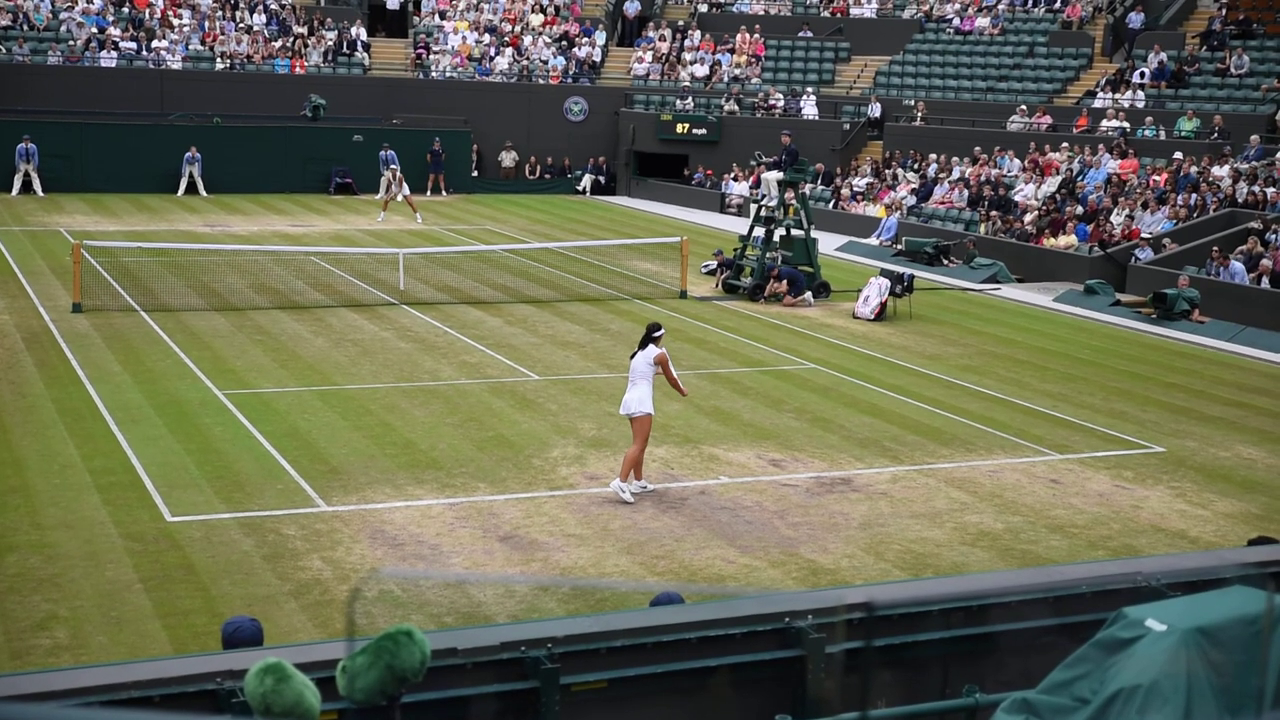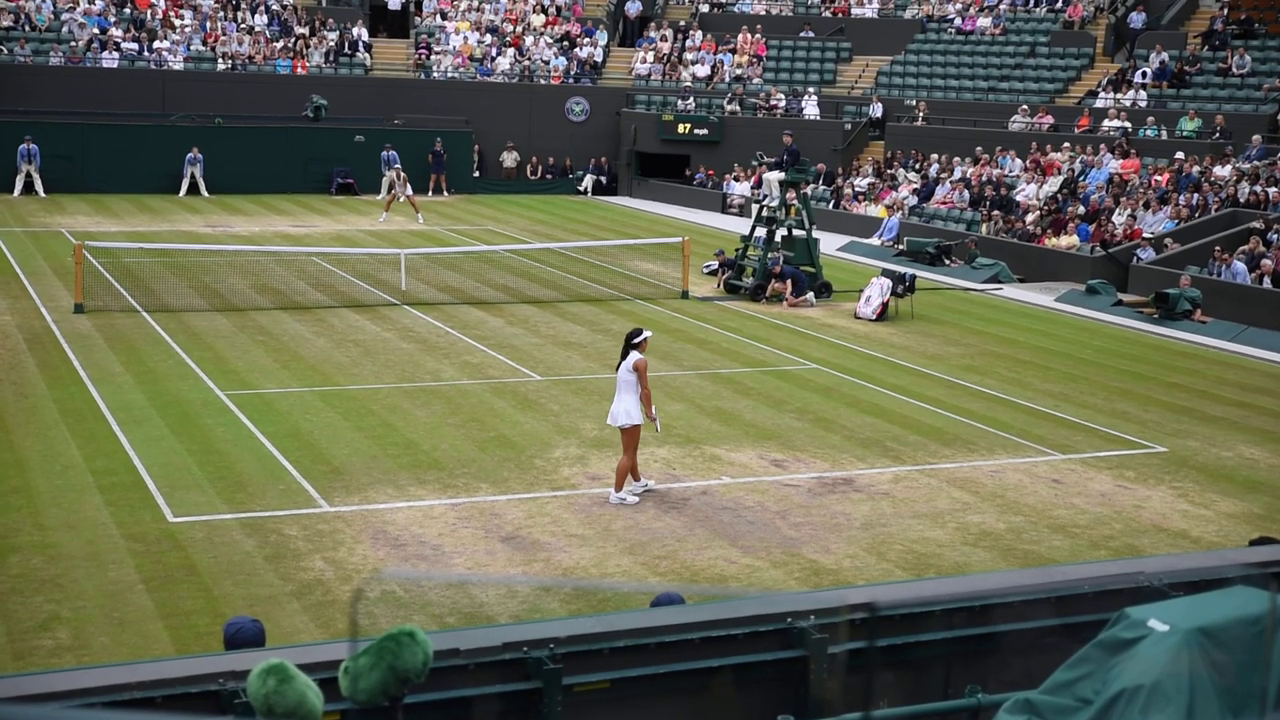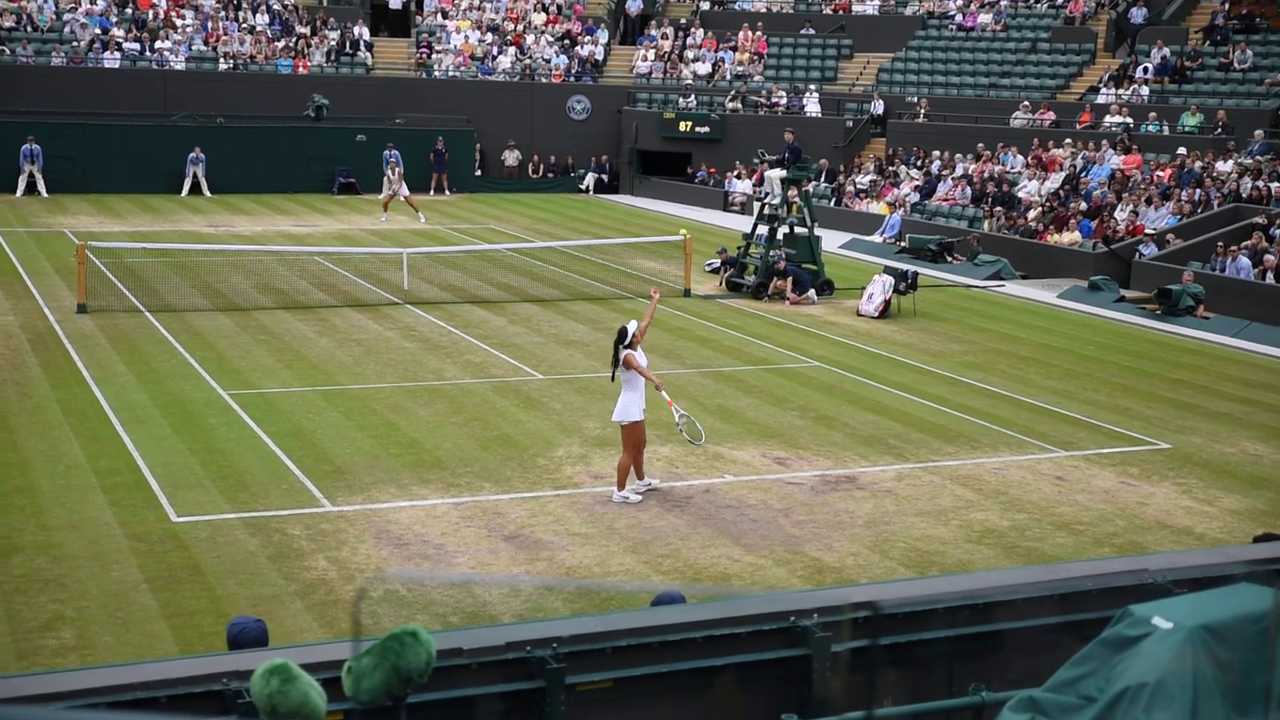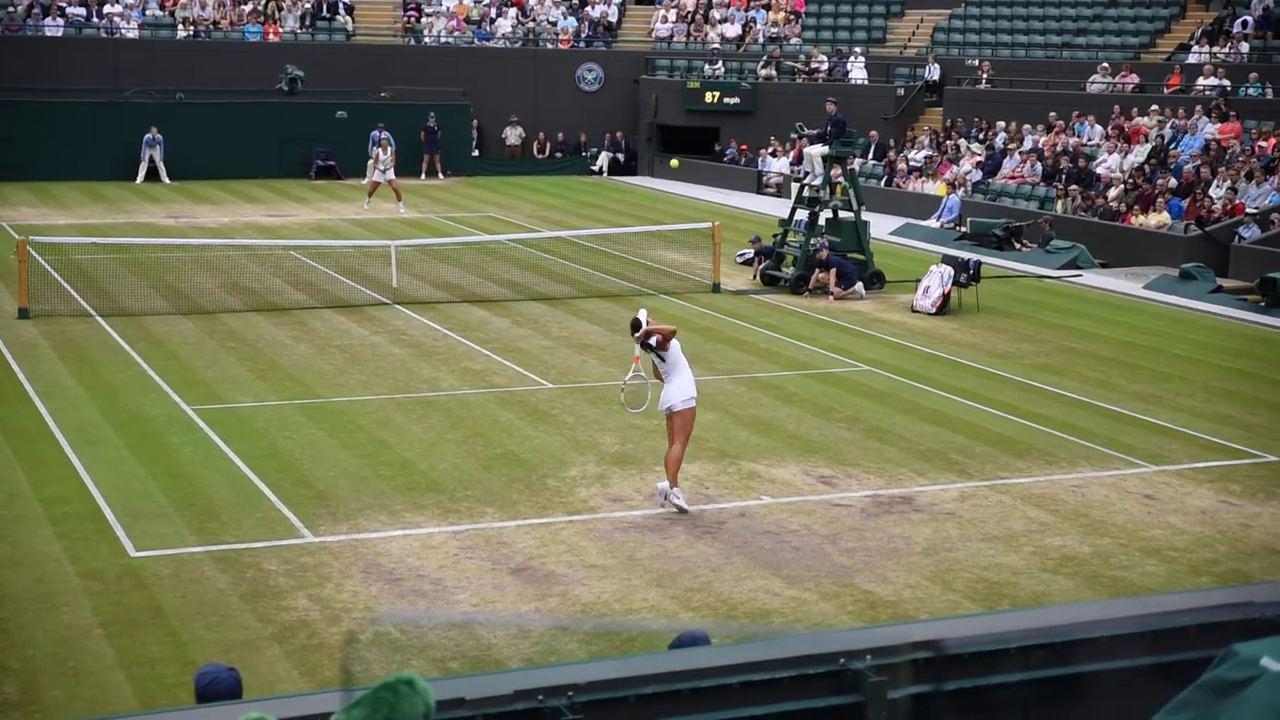
dt=0.7s
person 1, frame 1
left shoulder: (639, 351)
right shoulder: (660, 354)
right elbow: (671, 379)
right wrist: (682, 391)
left hip: (630, 399)
right hip: (641, 401)
left knee: (641, 443)
right knee: (638, 444)
left ankle: (638, 482)
right ankle: (621, 482)
person 1, frame 2
left shoulder: (628, 358)
right shoulder: (640, 361)
right elbow: (645, 389)
left wrist: (645, 407)
right wrist: (649, 411)
left hip: (621, 409)
right hip: (628, 411)
left knee: (632, 450)
right knee: (628, 454)
left ankle: (638, 483)
right ankle: (617, 493)
person 1, frame 3
left shoulder: (634, 347)
right shoulder: (628, 356)
left elbow: (645, 322)
right elbow: (640, 367)
left wrist: (654, 301)
right wrist: (653, 379)
left hip: (635, 407)
right hip: (630, 409)
left knee: (640, 446)
right knee: (629, 452)
left ankle: (641, 481)
right ankle: (620, 492)
person 1, frame 4
left shoulder: (652, 345)
right shoulder: (661, 341)
right elbow: (672, 330)
right wrist: (647, 329)
left hip: (672, 395)
right hip: (682, 394)
left knee: (675, 443)
right knee: (679, 443)
left ankle: (670, 487)
right ankle: (670, 487)
